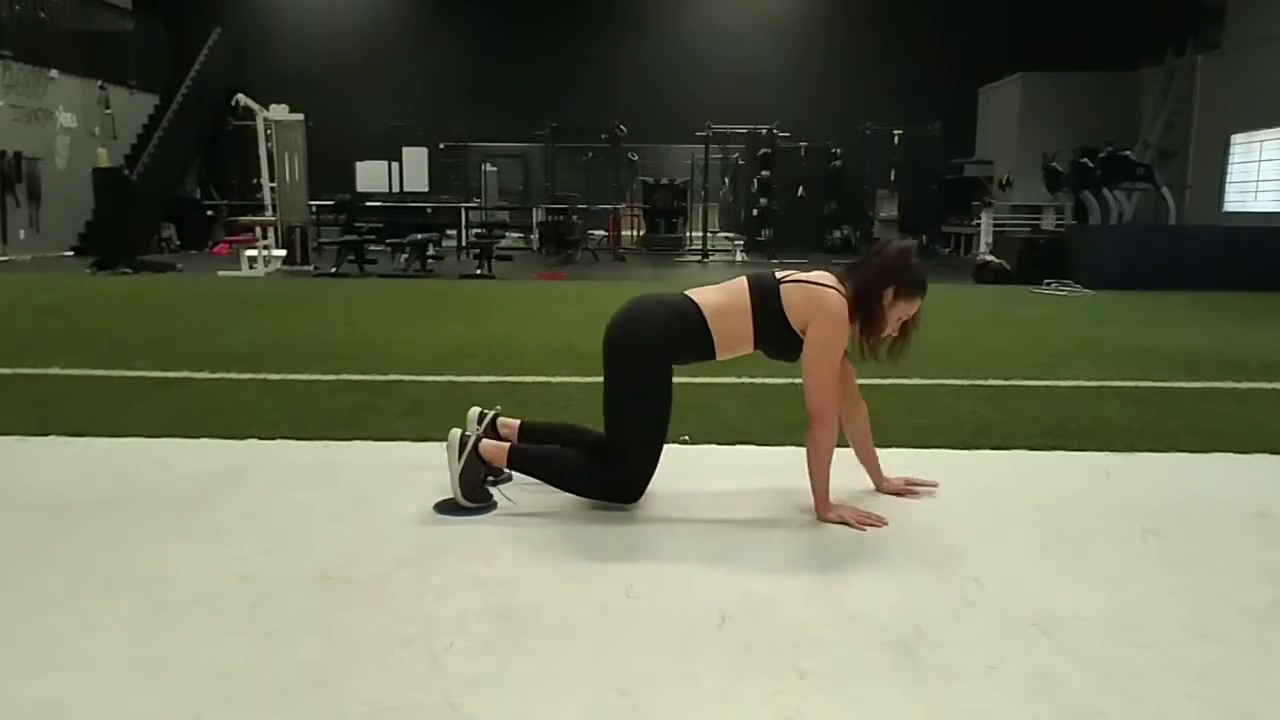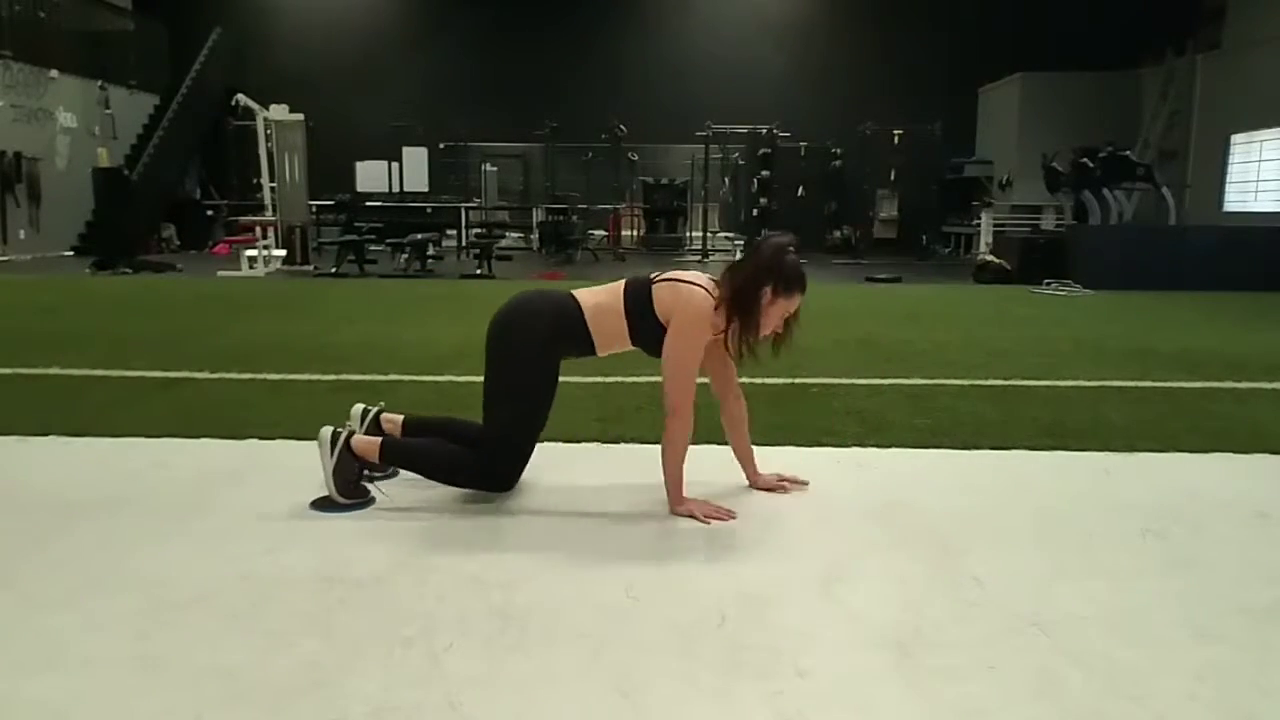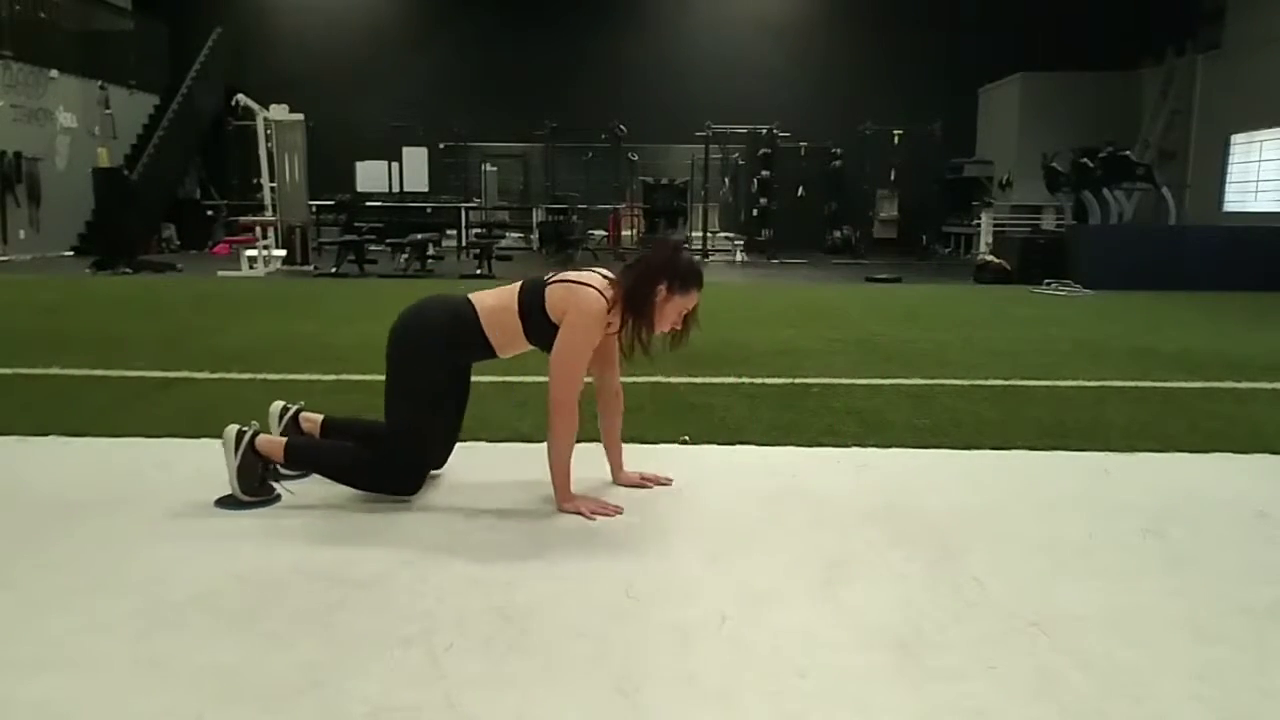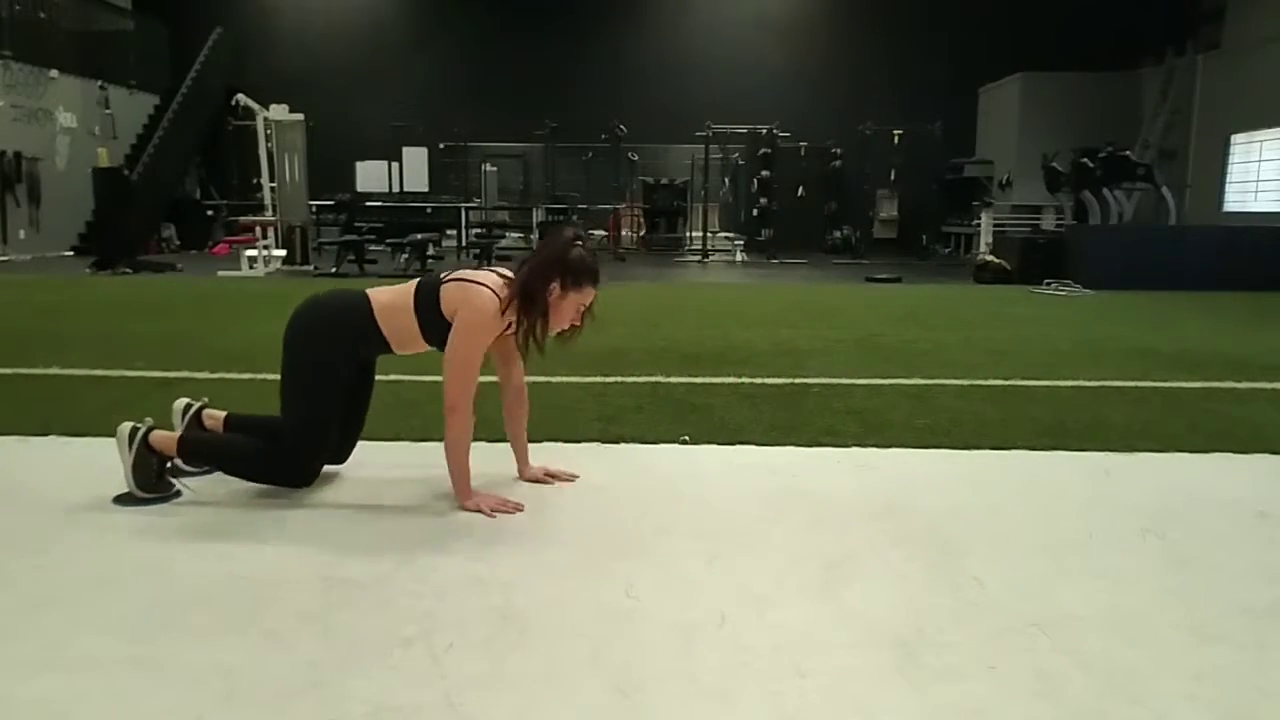
dt=0.5s
person 1, frame 1
left shoulder: (823, 296)
right shoulder: (832, 310)
left elbow: (846, 399)
right elbow: (822, 417)
left wrist: (879, 477)
right wrist: (824, 504)
left hip: (647, 326)
right hip: (646, 336)
left knee: (624, 450)
right knee: (623, 482)
left ankle: (500, 428)
right ankle: (480, 448)
person 1, frame 2
left shoulder: (716, 301)
right shoulder: (697, 307)
left elbow: (728, 394)
right elbow: (678, 412)
left wrist: (753, 474)
right wrist: (677, 498)
left hip: (540, 328)
right hip: (528, 332)
left knee: (505, 445)
right knee: (497, 472)
left ankle: (382, 423)
right ankle: (355, 446)
person 1, frame 3
left shoulder: (613, 298)
right shoulder: (591, 305)
left elbow: (610, 392)
right elbow: (561, 408)
left wrist: (622, 469)
right wrist: (564, 493)
left hip: (447, 337)
right hip: (428, 336)
left knee: (430, 448)
right knee: (403, 475)
left ankle: (300, 421)
right ankle: (257, 445)
person 1, frame 4
left shoulder: (512, 295)
right shoulder: (484, 305)
left elbow: (513, 384)
right elbow: (457, 408)
left wrist: (525, 465)
right wrist: (465, 493)
left hip: (351, 336)
right hip: (324, 331)
left knee: (333, 447)
right knee: (296, 468)
left ankle: (204, 420)
right ankle: (151, 442)
